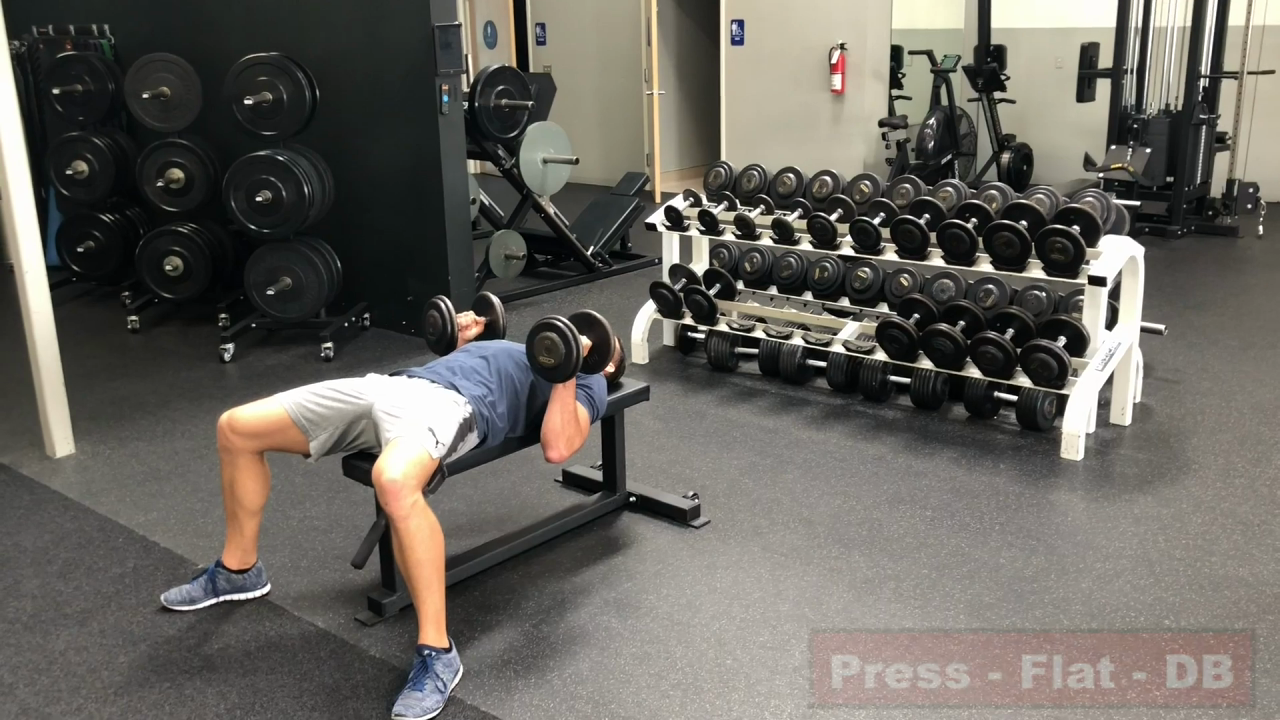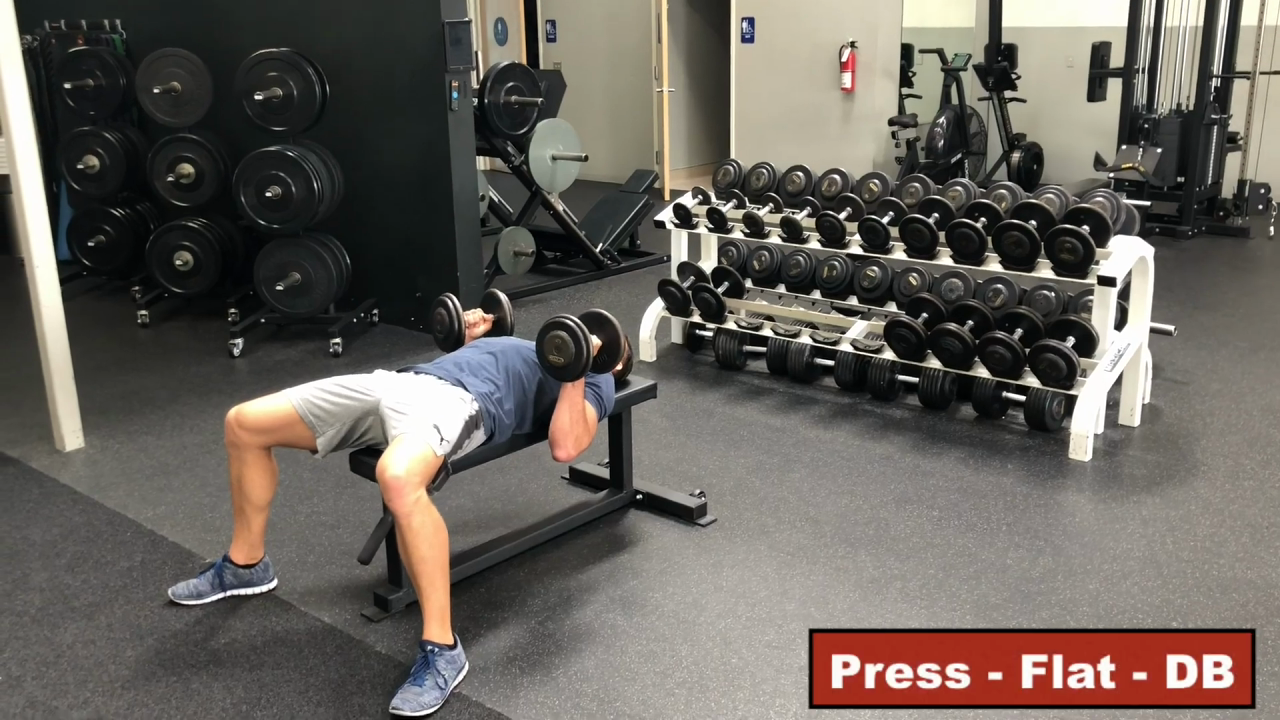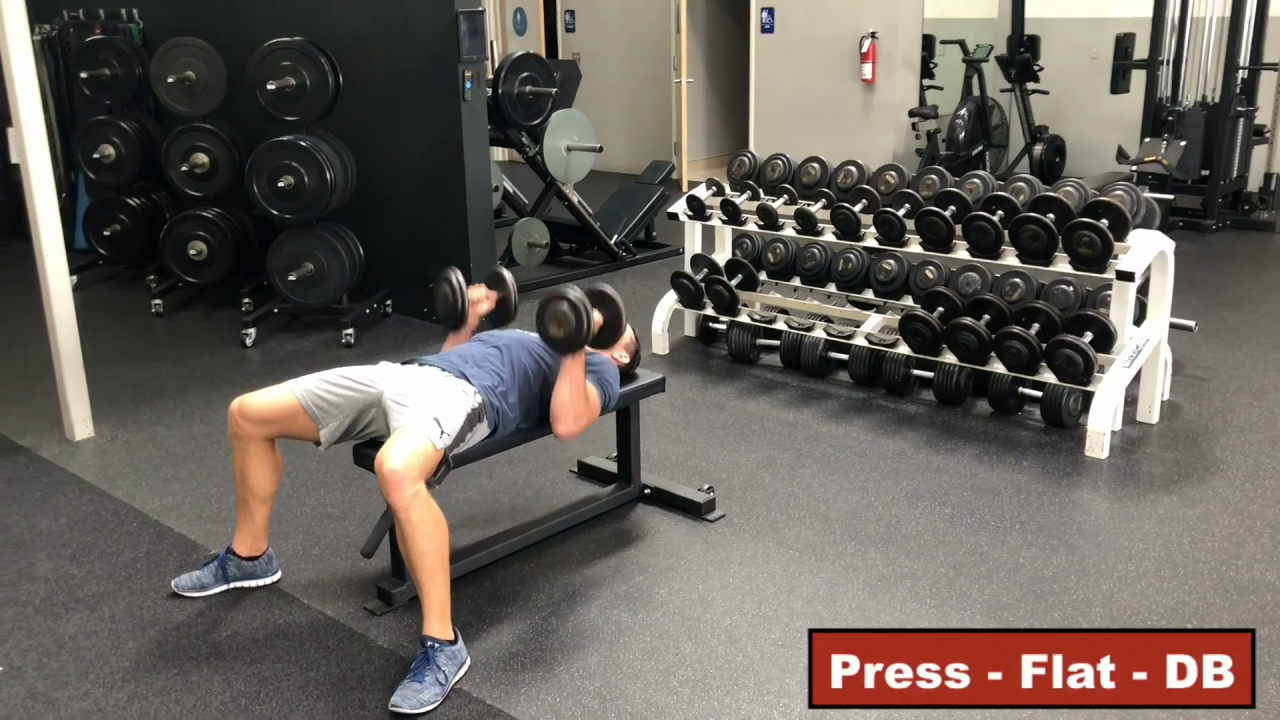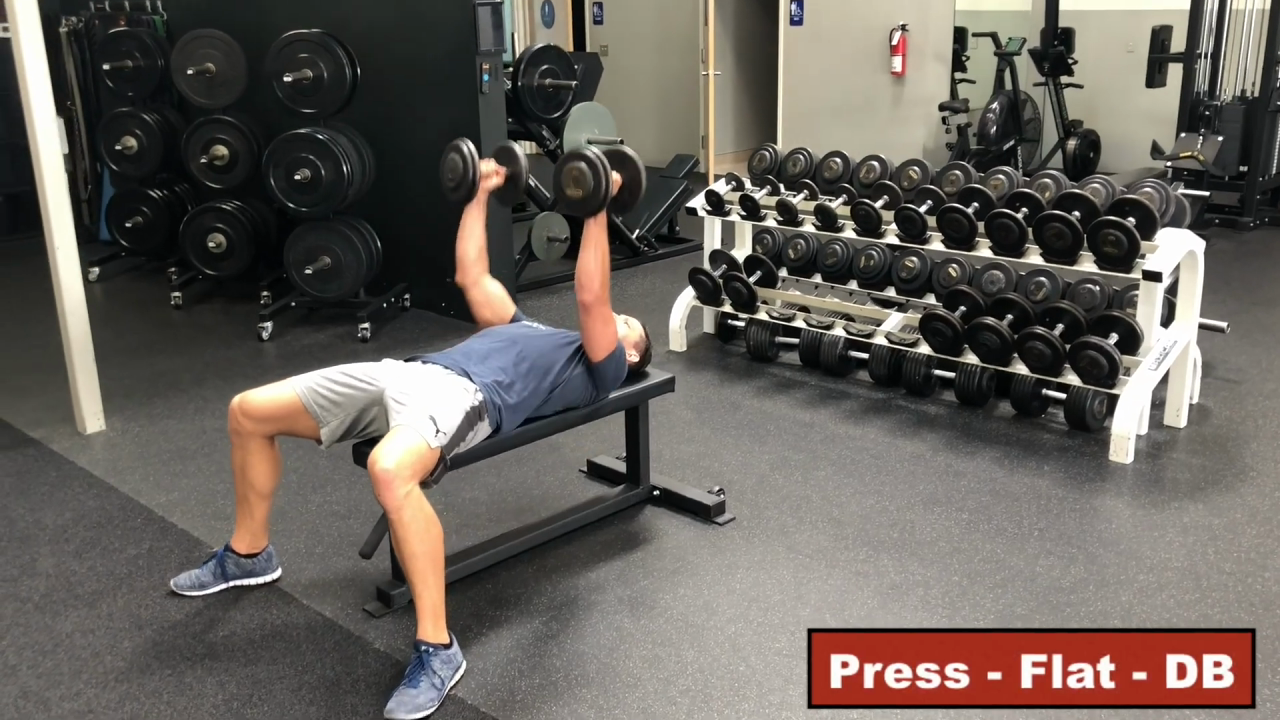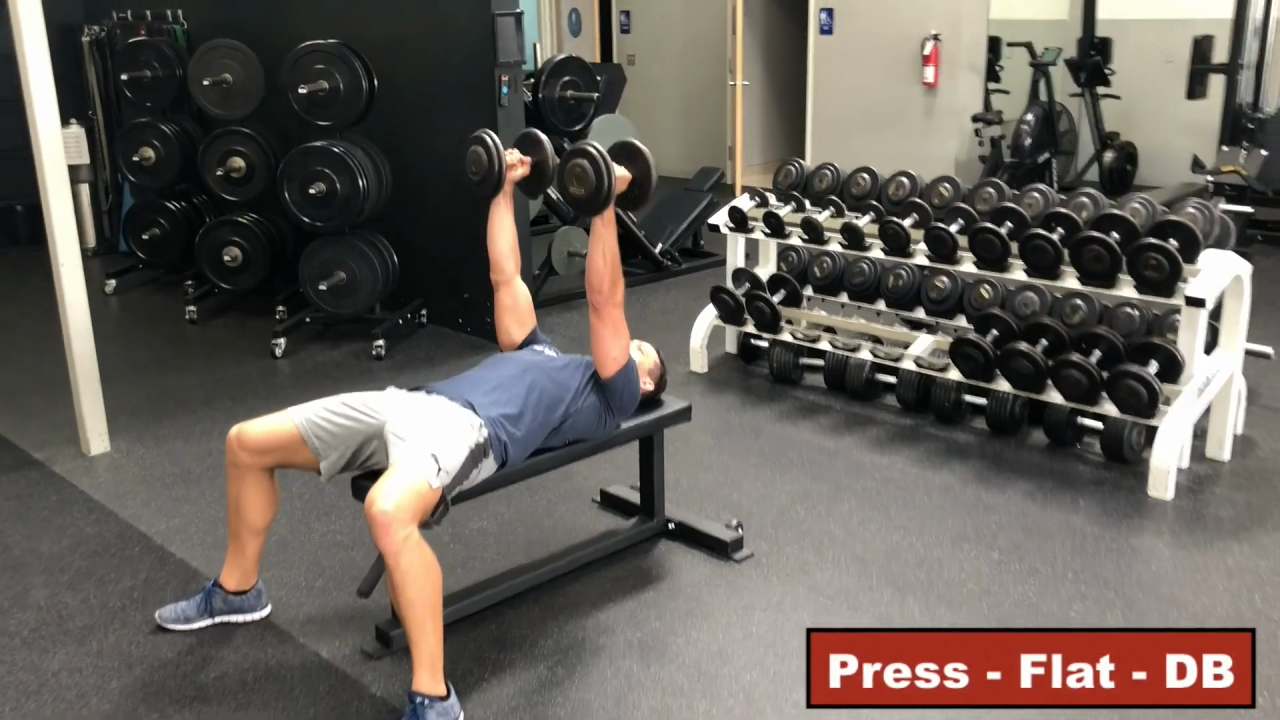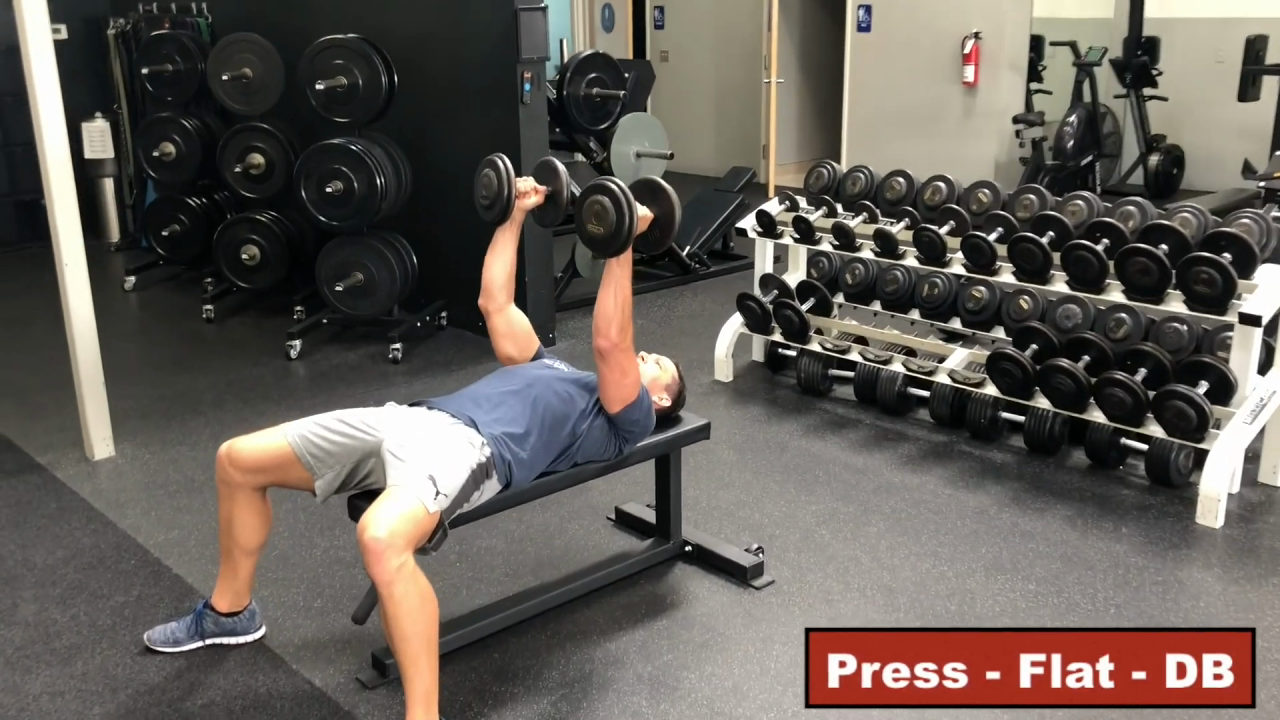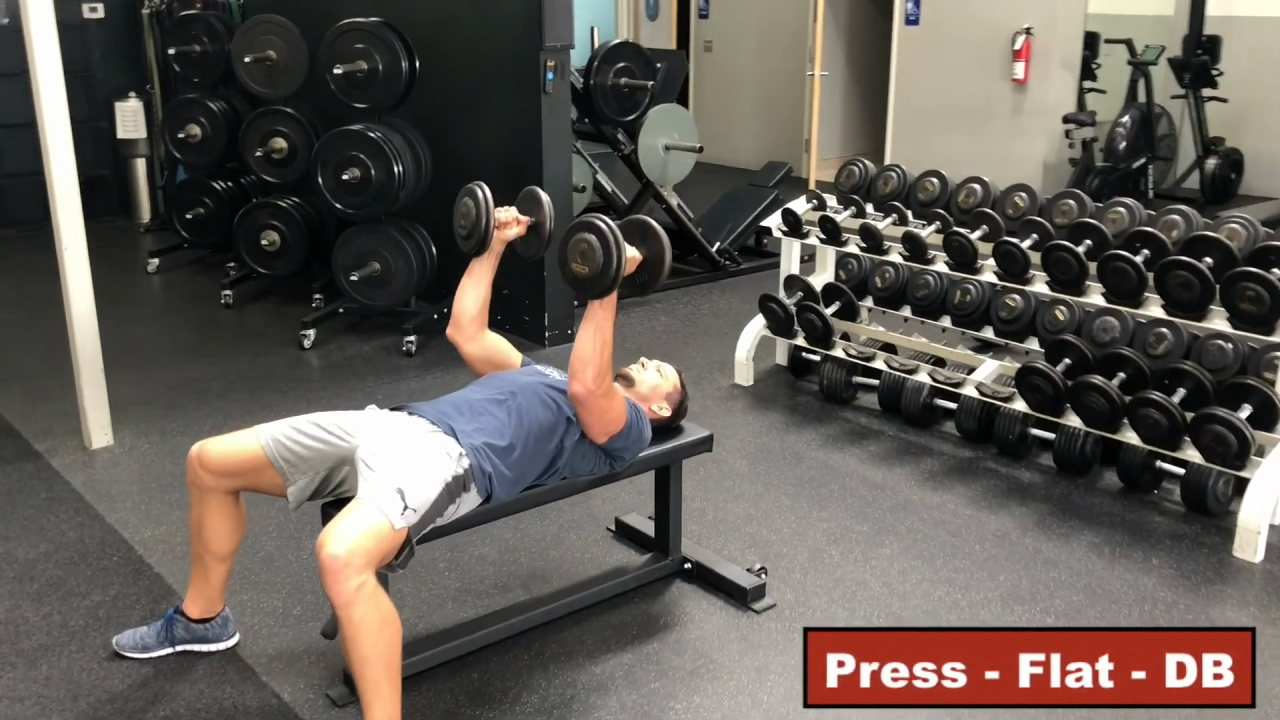
dt=0.5s
person 1, frame 1
left shoulder: (586, 380)
right shoulder: (533, 352)
left elbow: (556, 448)
right wrist: (459, 341)
left hip: (450, 403)
right hip: (389, 384)
left knee: (395, 483)
right knee: (236, 429)
left ankle: (436, 654)
right ankle: (239, 570)
person 1, frame 2
left shoulder: (594, 380)
right shoulder: (537, 352)
left elbow: (564, 447)
right wrist: (468, 338)
left hip: (459, 401)
right hip: (398, 382)
left knee: (400, 480)
right knee: (244, 423)
left ankle: (441, 649)
right ankle: (246, 565)
person 1, frame 3
left shoulder: (599, 368)
right shoulder: (543, 341)
left elbow: (565, 424)
left wrist: (578, 347)
right wrist: (469, 318)
left hip: (464, 393)
right hip: (404, 373)
left knee: (398, 472)
right knee: (247, 415)
left ankle: (441, 645)
right ankle: (249, 556)
person 1, frame 4
left shoulder: (600, 367)
right shoulder: (530, 328)
left elbow: (591, 299)
right elbow: (470, 276)
right wrist: (480, 195)
left hip: (464, 396)
right hip: (408, 372)
left knee: (390, 471)
right knee: (248, 412)
left ankle: (436, 649)
right ankle: (248, 555)
person 1, frame 5
left shoulder: (614, 395)
right shoulder: (541, 354)
left elbow: (604, 301)
right elbow: (506, 276)
left wrist: (604, 209)
right wrist: (505, 188)
left hip: (469, 428)
right hip: (408, 402)
left knee: (389, 513)
right knee: (246, 443)
right ankle: (238, 589)
person 1, frame 6
left shoulder: (630, 416)
right shoulder: (556, 370)
left elbow: (609, 343)
right elbow: (495, 304)
left wrist: (622, 246)
right wrist: (515, 216)
left hip: (471, 446)
right hip: (411, 418)
left knee: (382, 540)
right knee: (236, 461)
right ankle: (230, 611)
person 1, frame 7
left shoulder: (626, 429)
right shoulder: (549, 377)
left elbow: (586, 386)
right elbow: (466, 331)
left wrist: (607, 288)
right wrist: (494, 245)
left hip: (450, 457)
right hip: (392, 423)
left knee: (342, 558)
right knee: (208, 462)
right ankle: (202, 617)
